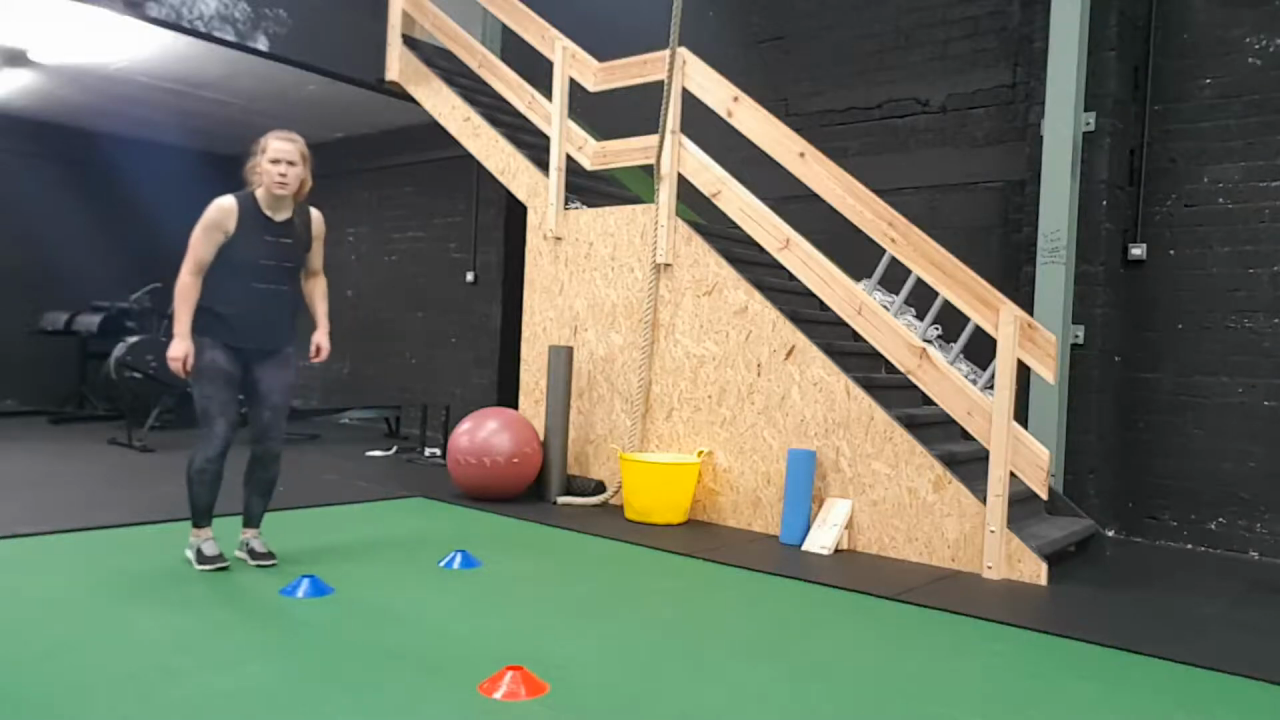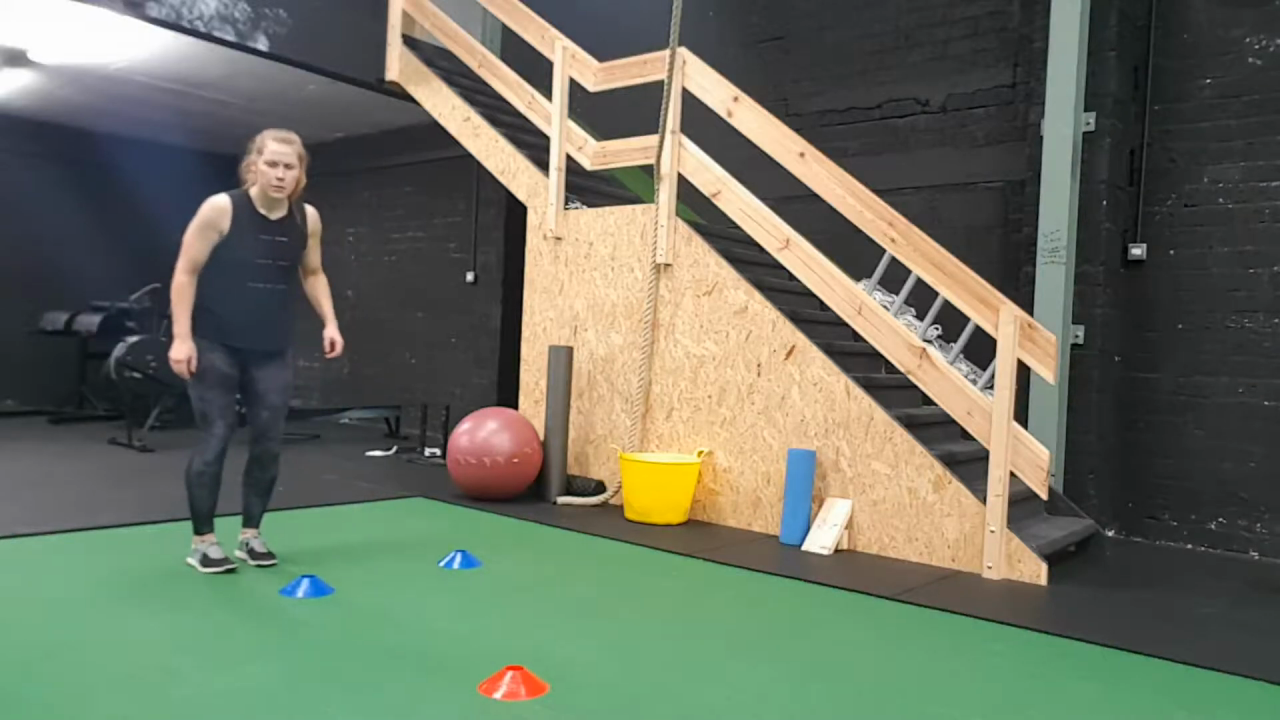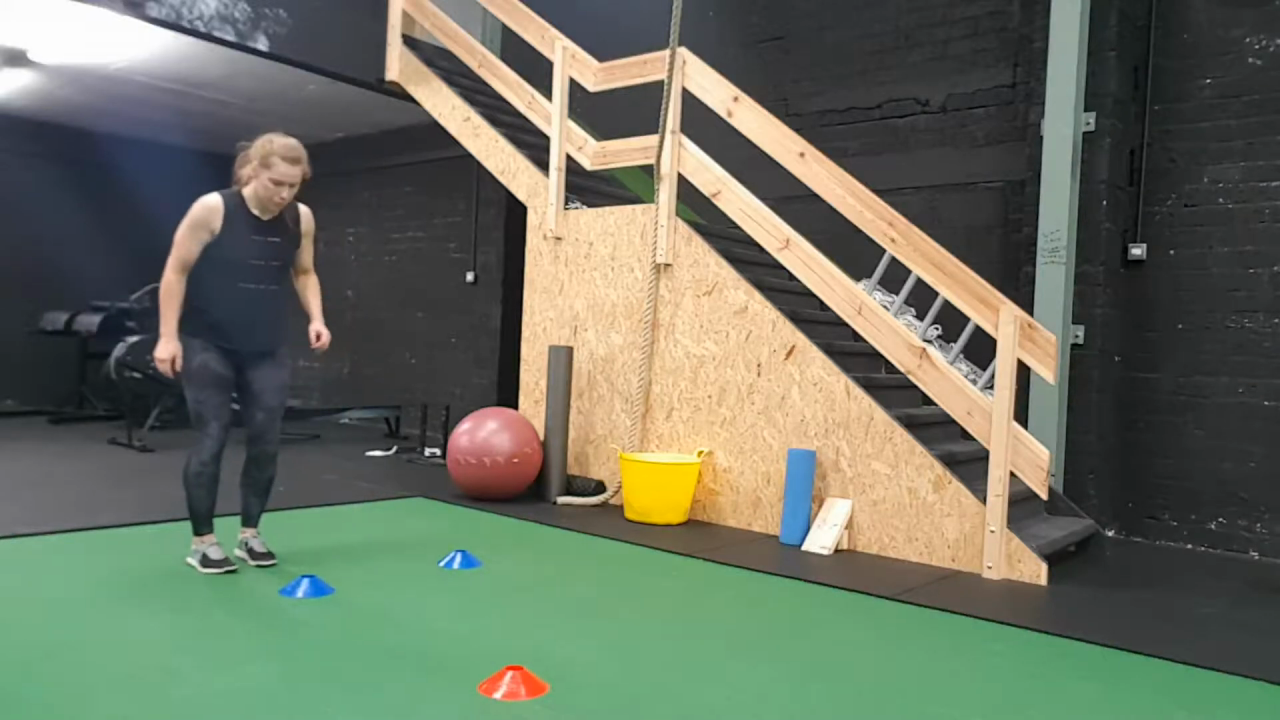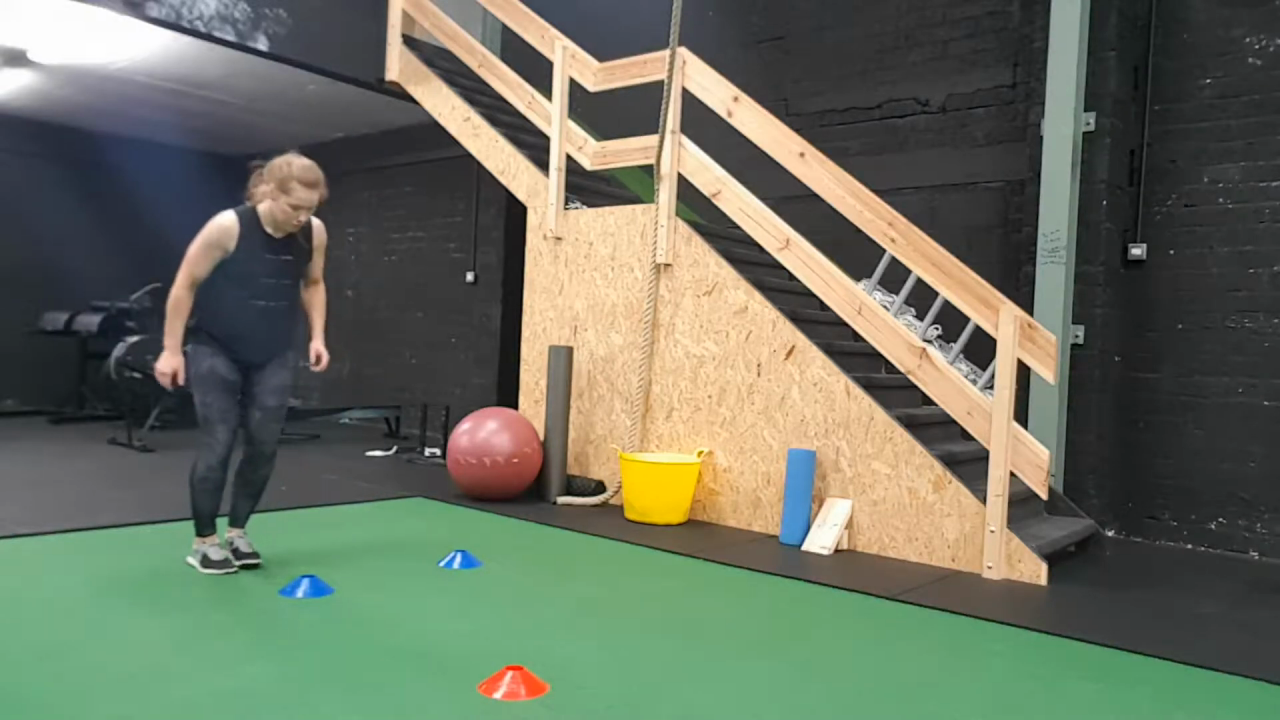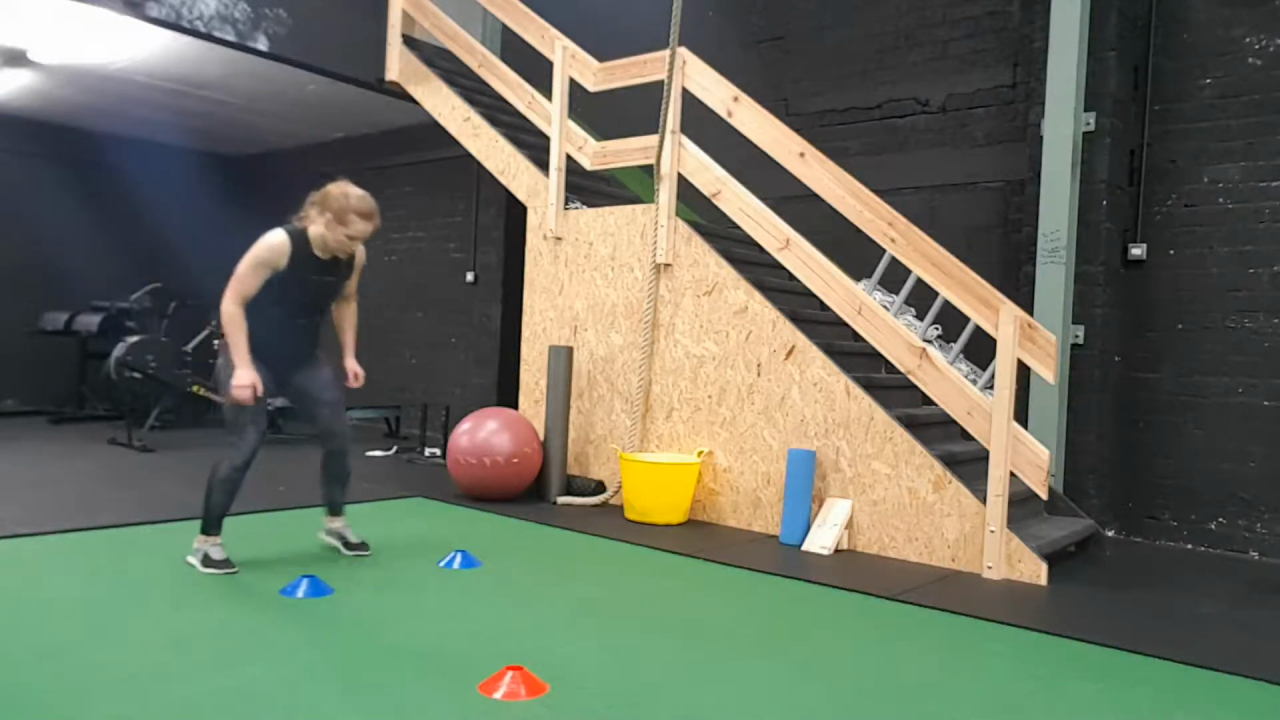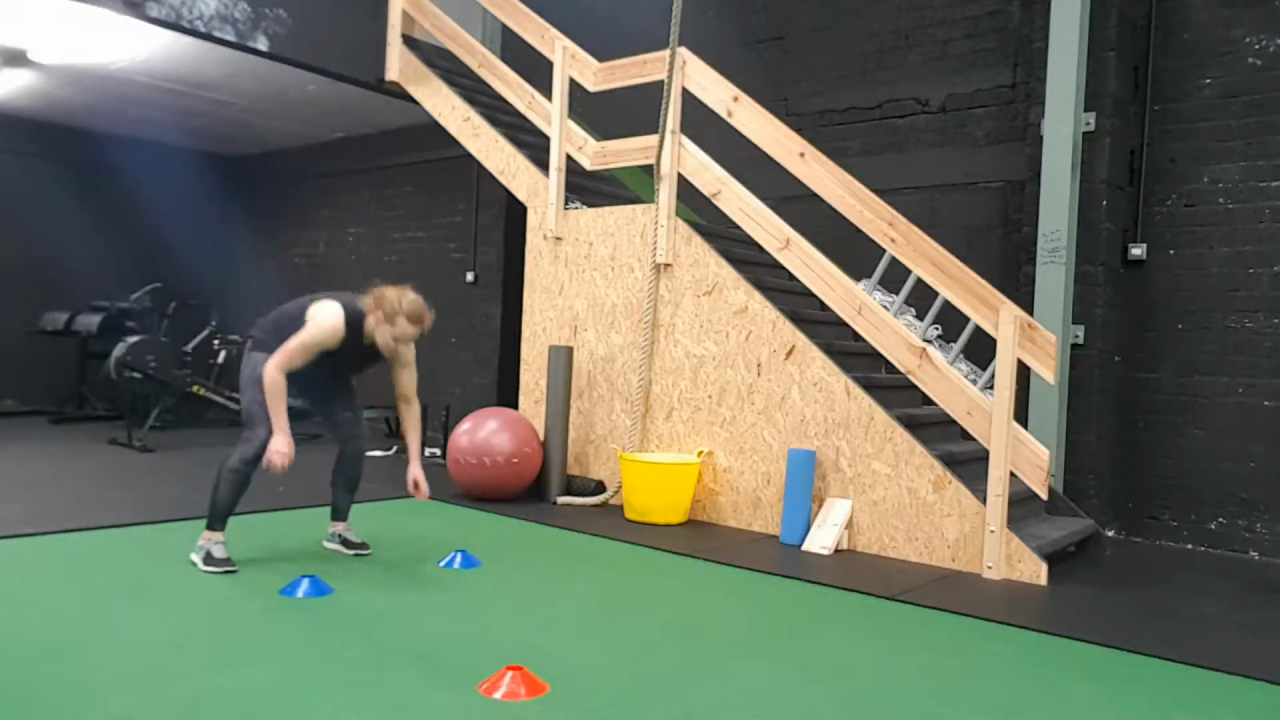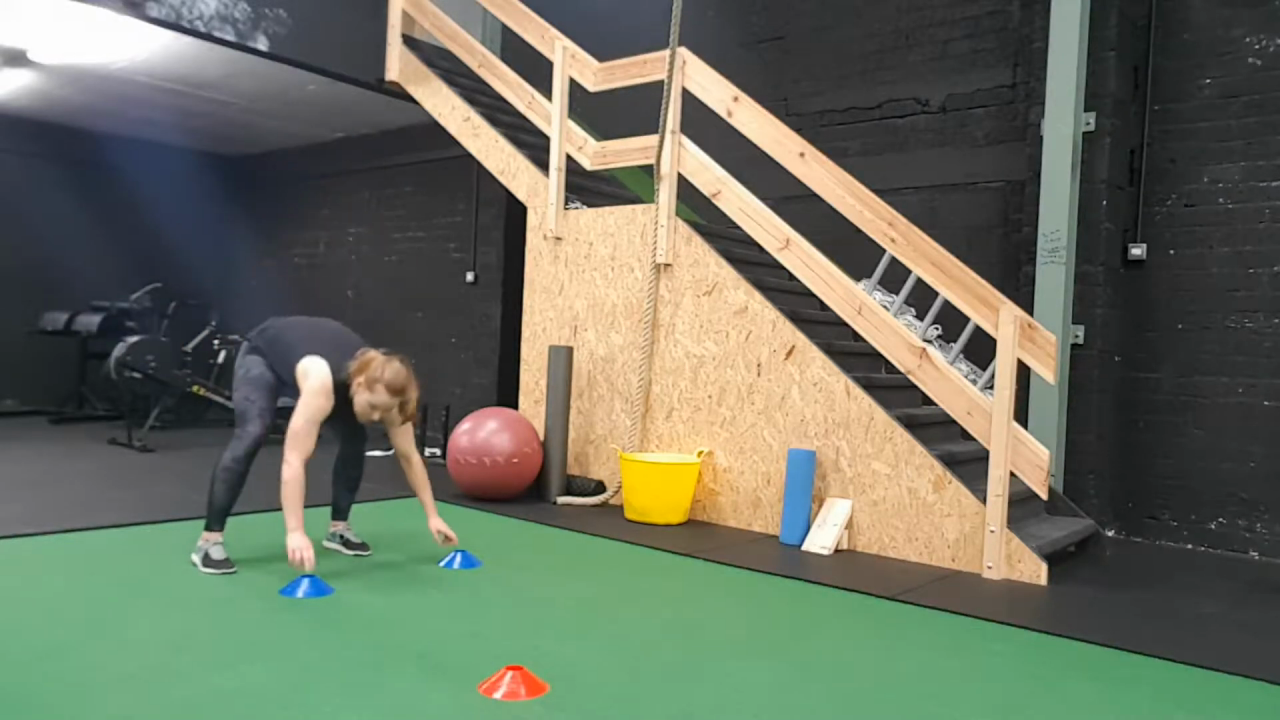
dt=0.3s
person 1, frame 1
left shoulder: (312, 222)
right shoulder: (226, 210)
right elbow: (191, 273)
left wrist: (321, 326)
right wrist: (182, 335)
left hip: (275, 350)
right hip: (217, 344)
left knee: (269, 443)
right knee: (216, 438)
left ankle: (251, 534)
right ankle: (200, 535)
person 1, frame 2
left shoulder: (308, 220)
right shoulder: (220, 210)
left elbow: (312, 274)
right elbow: (185, 274)
left wrist: (330, 322)
right wrist: (181, 337)
left hip: (272, 350)
right hip: (215, 346)
left knee: (268, 444)
right knee: (215, 440)
left ankle: (251, 534)
right ankle: (202, 540)
person 1, frame 3
left shoulder: (301, 219)
right shoulder: (212, 209)
left elbow: (304, 272)
right elbow: (176, 272)
left wrist: (316, 317)
right wrist: (168, 335)
left hip: (268, 350)
right hip: (208, 346)
left knee: (266, 443)
right knee: (211, 441)
left ankle: (250, 534)
right ankle: (202, 542)
person 1, frame 4
left shoulder: (315, 233)
right shoulder: (228, 227)
left elbow: (313, 284)
right elbow: (185, 286)
left wrist: (317, 335)
right wrist: (171, 349)
left hip: (274, 356)
right hip: (215, 350)
left knee: (264, 444)
right knee: (219, 444)
left ankle: (237, 533)
right ankle: (204, 542)
person 1, frame 5
left shoulder: (355, 255)
right shoulder: (279, 244)
right elbow: (231, 301)
left wrist: (349, 355)
right wrist: (242, 366)
left hip: (303, 360)
right hip: (252, 354)
left knee: (337, 434)
right knee: (244, 444)
left ankle: (336, 523)
right ankle: (206, 542)
person 1, frame 6
left shoulder: (400, 343)
right shoulder: (333, 322)
left elbow: (408, 401)
right elbow: (275, 368)
left wrist: (414, 464)
right wrist: (281, 434)
right hip: (269, 351)
left knee: (353, 436)
right knee: (257, 438)
left ankle: (338, 528)
right ankle: (209, 539)
person 1, frame 7
left shoulder: (385, 391)
right shoulder: (324, 386)
left elbow: (409, 456)
right elbow: (293, 462)
left wrist: (432, 515)
right wrist: (295, 533)
right hip: (264, 352)
left knee: (355, 440)
right knee: (250, 435)
left ankle: (338, 528)
right ankle: (209, 540)
